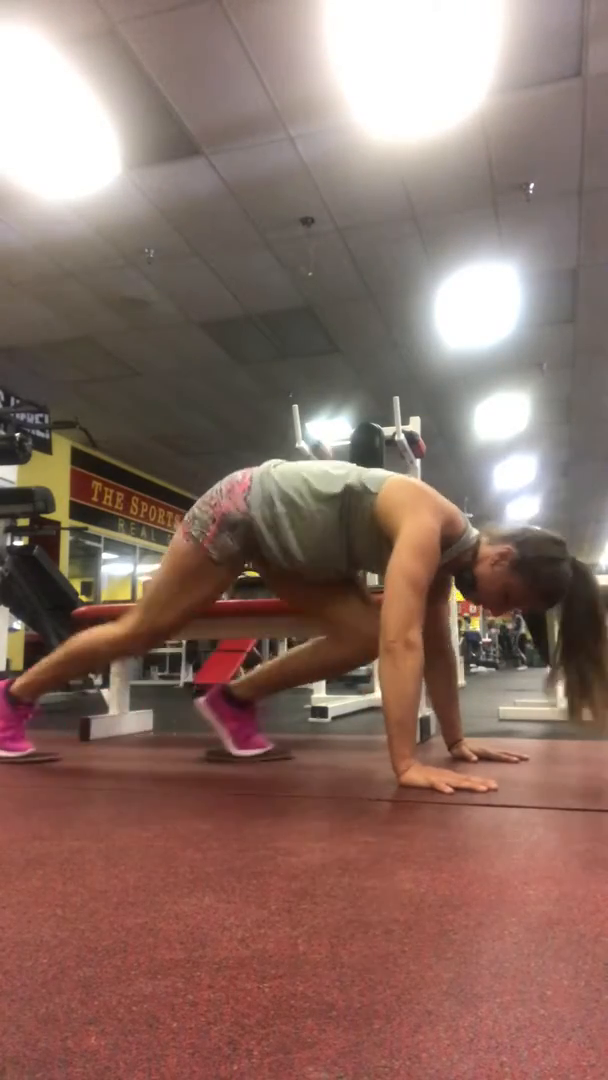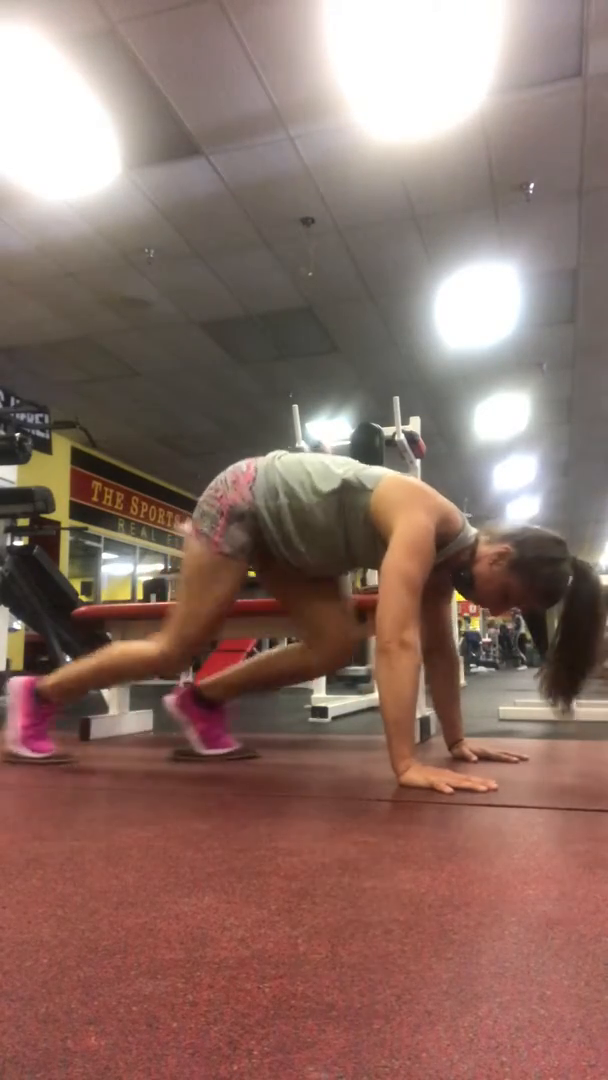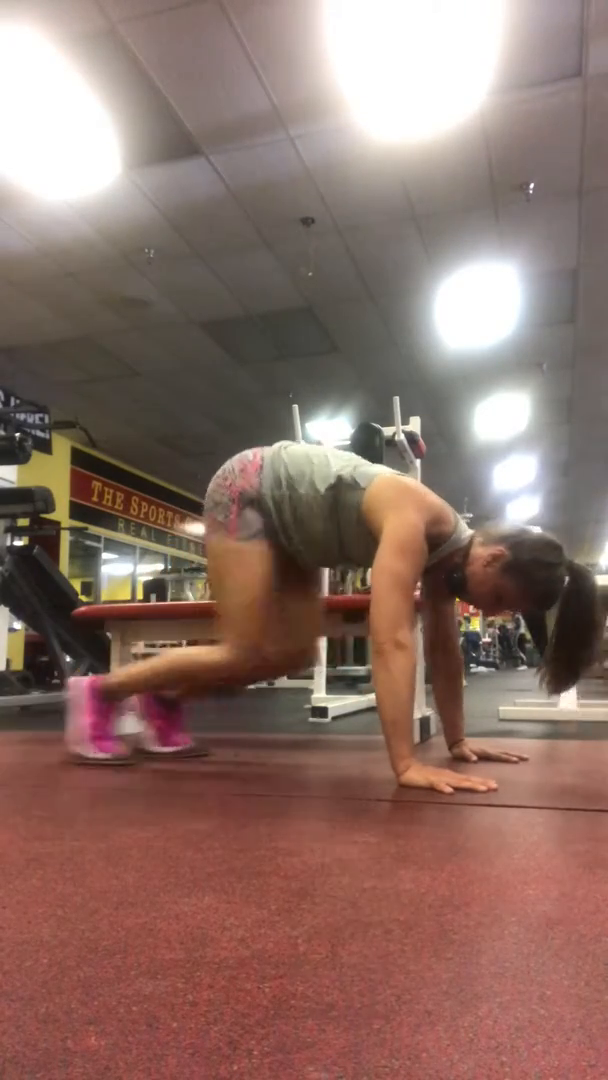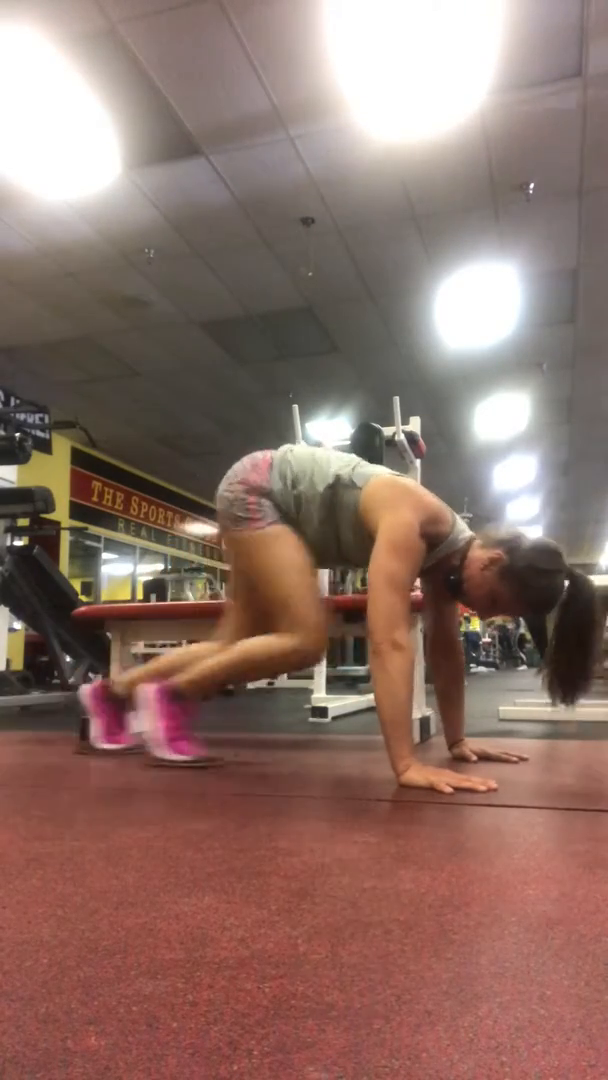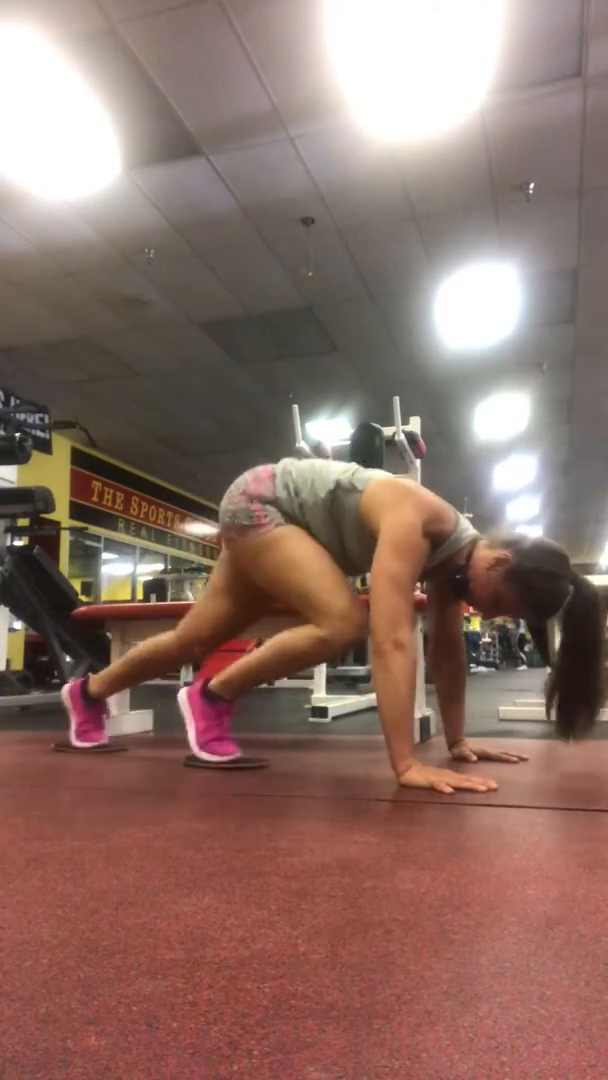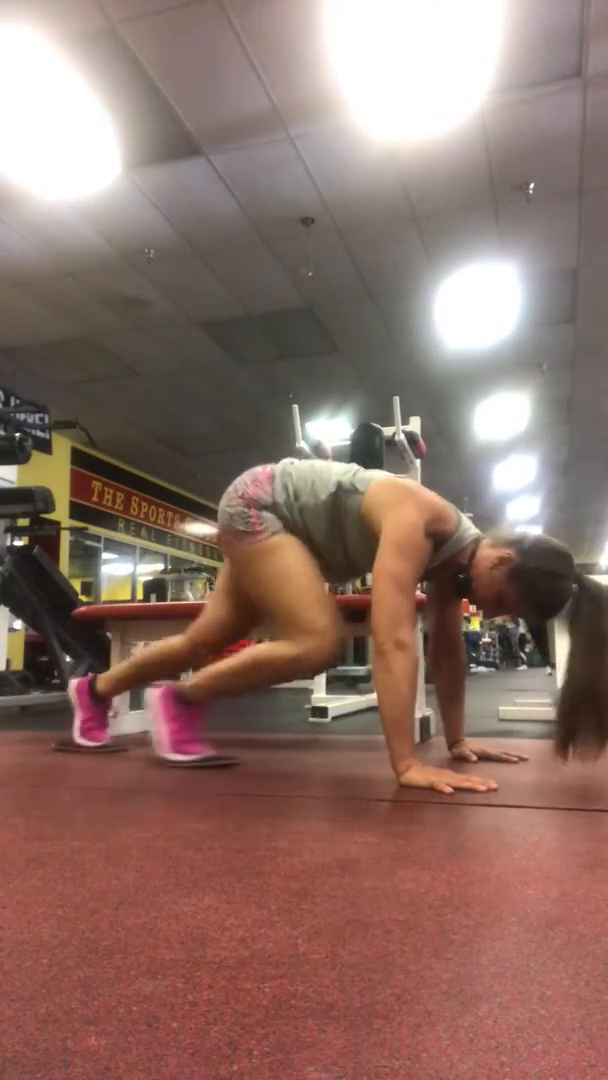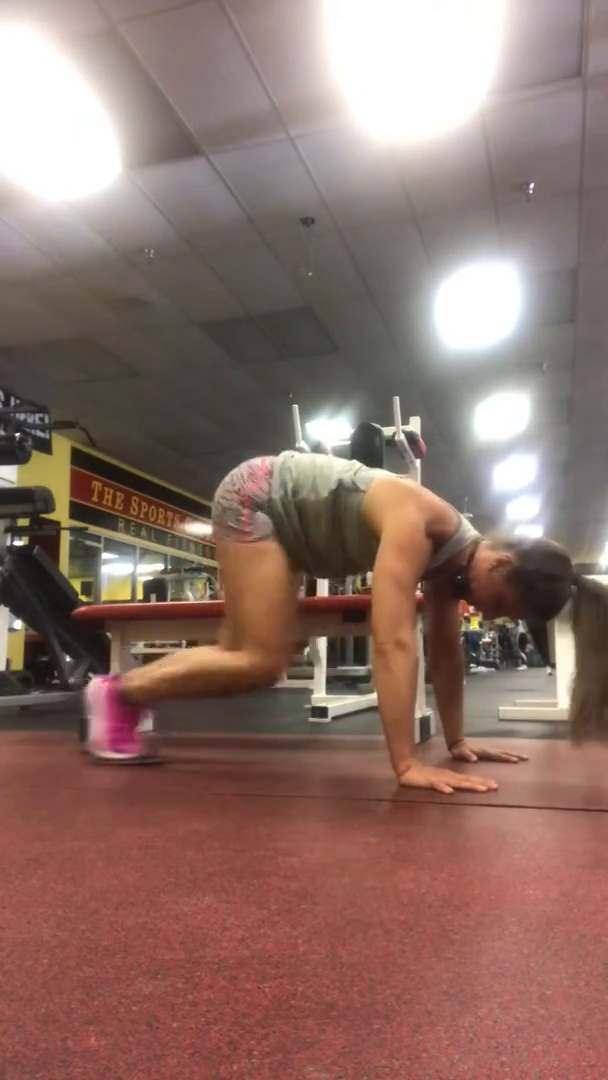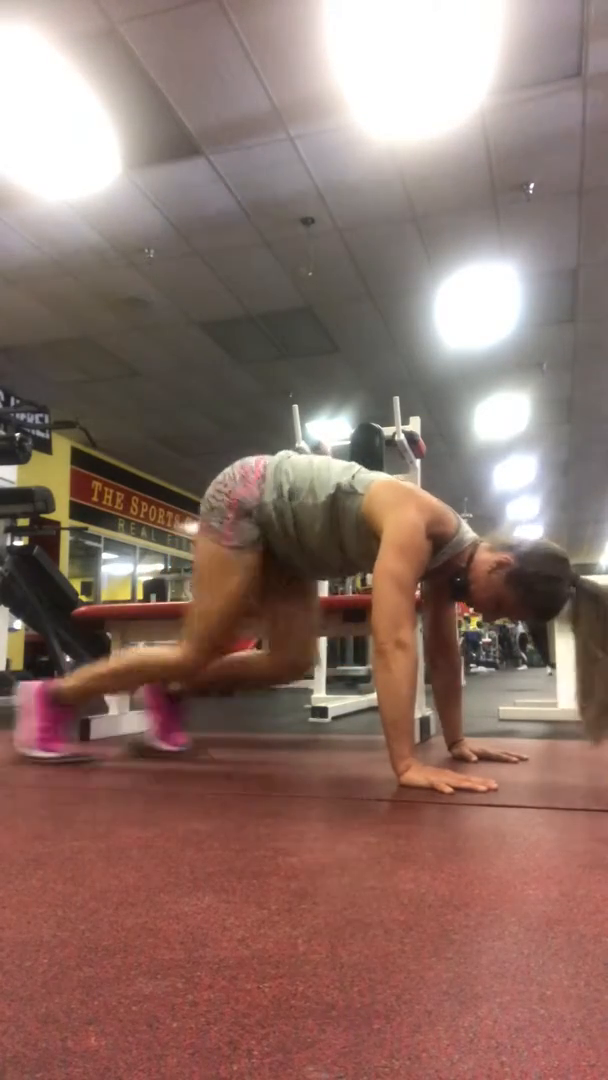
dt=0.1s
person 1, frame 1
left shoulder: (441, 554)
right shoulder: (427, 525)
left elbow: (435, 649)
right elbow: (402, 644)
left wrist: (457, 743)
right wrist: (407, 765)
left hip: (280, 534)
right hip: (240, 510)
left knee: (361, 637)
right knee: (138, 632)
left ankle: (234, 703)
person 1, frame 2
left shoulder: (451, 552)
right shoulder: (423, 532)
left elbow: (439, 647)
right elbow: (402, 641)
left wrist: (456, 742)
right wrist: (405, 766)
left hip: (282, 528)
right hip: (245, 503)
left knee: (335, 647)
right knee: (176, 647)
left ankle: (203, 699)
person 1, frame 3
left shoulder: (452, 549)
right shoulder: (413, 525)
left elbow: (443, 645)
right elbow: (392, 642)
left wrist: (457, 740)
right wrist: (406, 764)
left hip: (290, 519)
right hip: (248, 489)
left knee: (291, 650)
right knee: (245, 655)
left ankle: (161, 698)
right ankle: (101, 690)
person 1, frame 4
left shoulder: (452, 552)
right shoulder: (410, 525)
left elbow: (445, 648)
right elbow: (389, 642)
left wrist: (458, 740)
right wrist: (406, 764)
left hip: (289, 511)
right hip: (255, 487)
left knee: (241, 643)
right knee: (306, 638)
left ankle: (112, 696)
right ankle: (168, 694)
person 1, frame 5
left shoulder: (455, 554)
right shoulder: (413, 524)
left elbow: (447, 649)
right elbow: (392, 642)
left wrist: (457, 742)
right wrist: (407, 764)
left hip: (283, 519)
right hip: (258, 500)
left knee: (191, 640)
right knee: (342, 623)
left ankle: (88, 694)
right ankle: (209, 698)
person 1, frame 6
left shoulder: (457, 554)
right shoulder: (415, 526)
left elbow: (446, 648)
right elbow: (393, 643)
left wrist: (456, 741)
right wrist: (406, 765)
left hip: (287, 527)
right hip: (260, 502)
left knee: (202, 643)
right knee: (318, 642)
left ankle: (95, 692)
right ankle: (180, 699)
person 1, frame 7
left shoulder: (458, 553)
right shoulder: (414, 525)
left elbow: (445, 647)
right elbow: (394, 642)
left wrist: (457, 741)
right wrist: (407, 765)
left hip: (287, 519)
right hip: (254, 495)
left knee: (242, 653)
right knee: (258, 663)
left ankle: (121, 689)
right ankle: (122, 696)
person 1, frame 8
left shoulder: (448, 554)
right shoulder: (416, 526)
left elbow: (442, 649)
right elbow: (393, 642)
left wrist: (456, 740)
right wrist: (407, 764)
left hip: (284, 528)
right hip: (250, 497)
left knee: (293, 658)
right knee: (195, 654)
left ankle: (168, 694)
right ankle: (50, 697)
